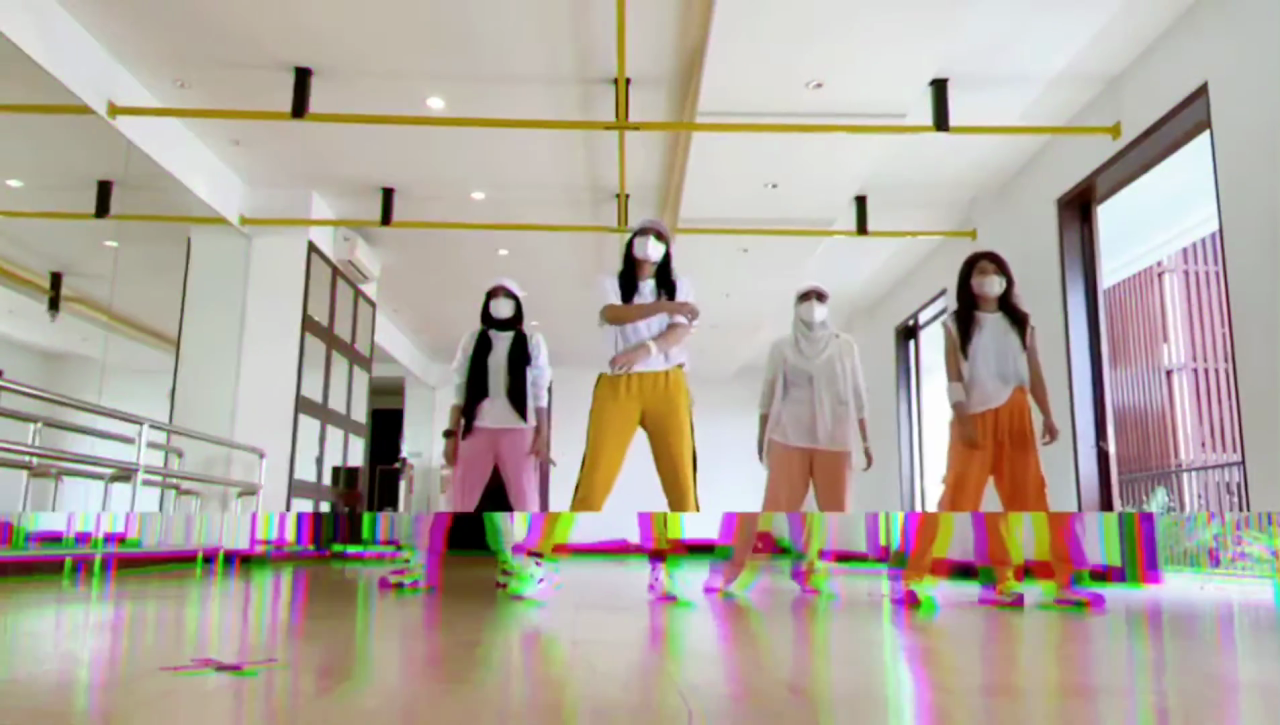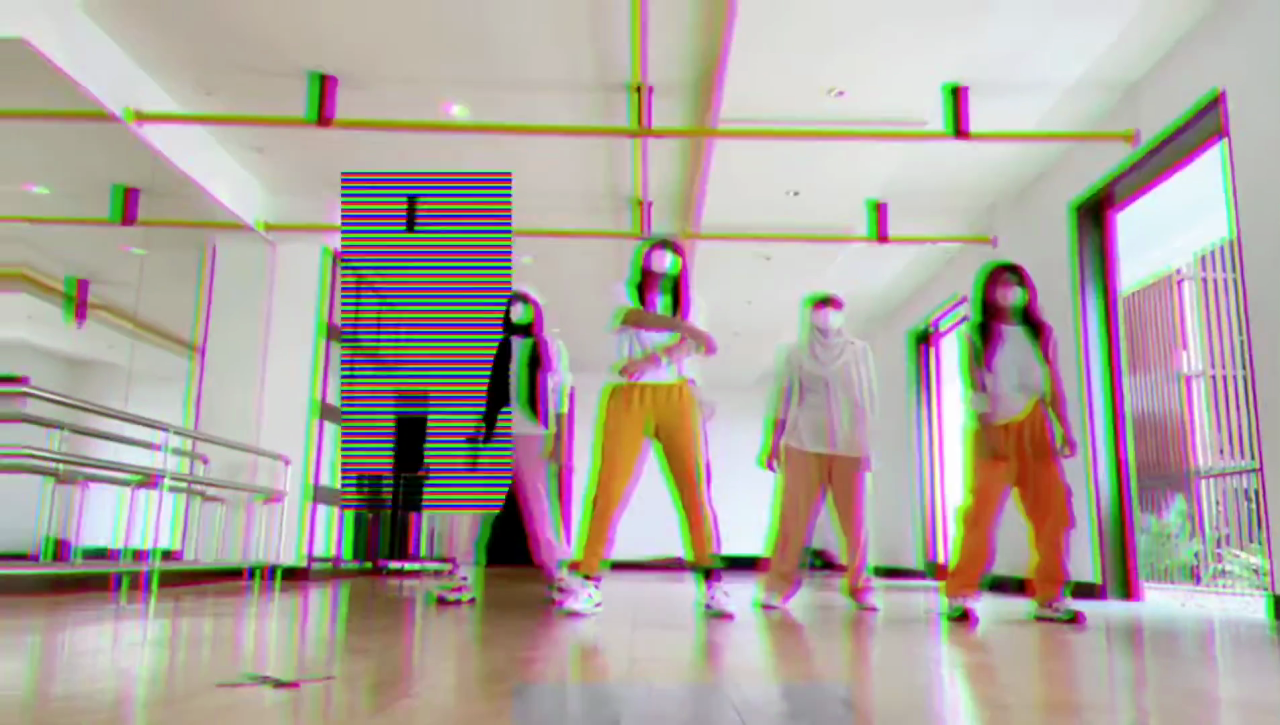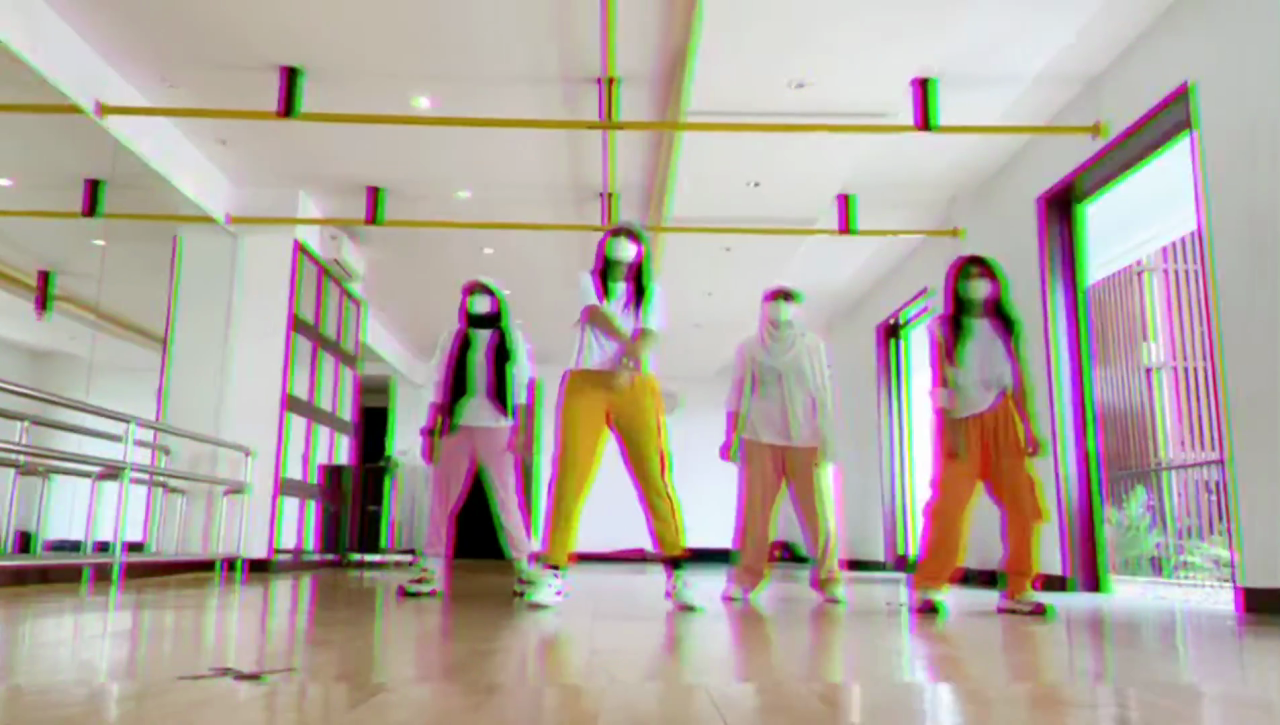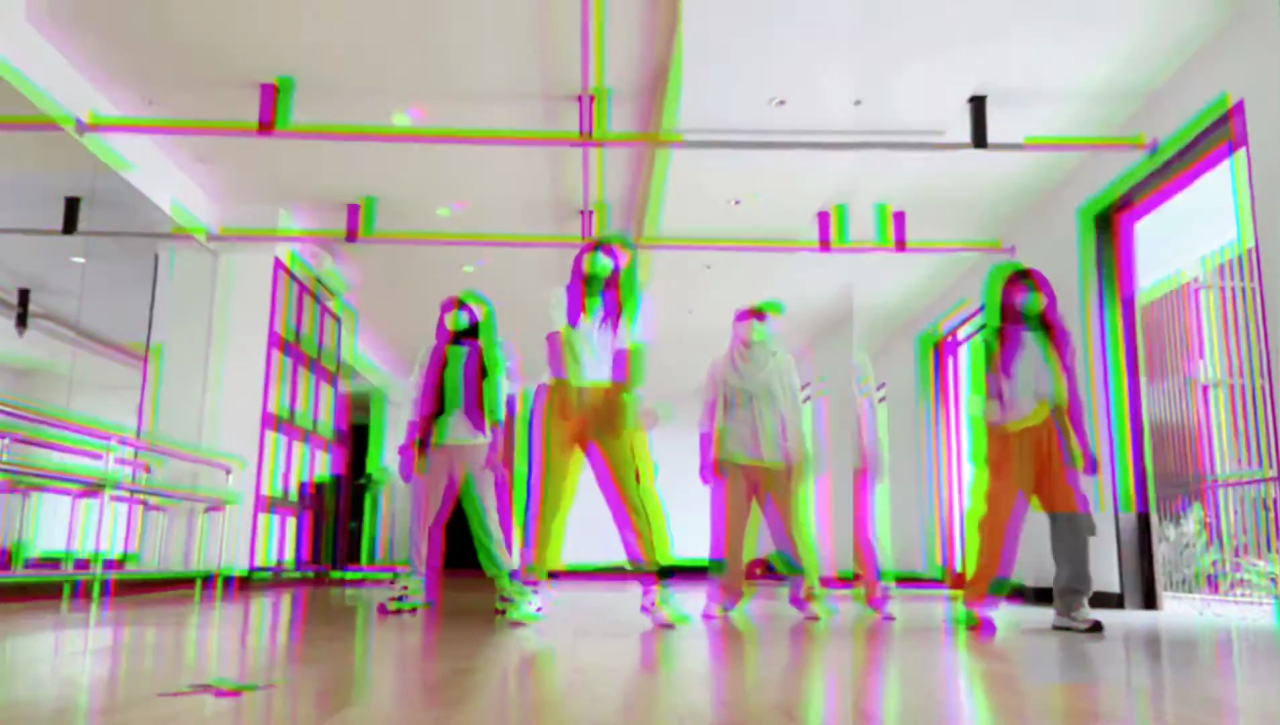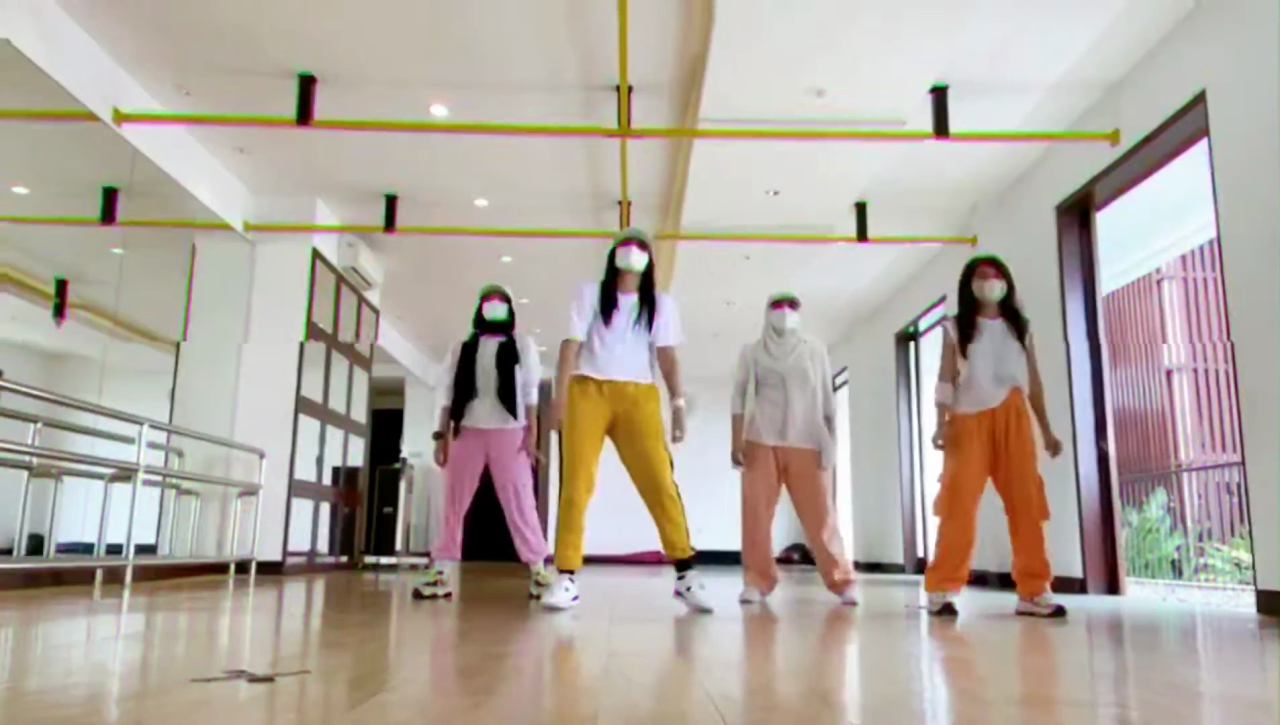
dt=0.1s
person 1, frame 1
left shoulder: (678, 285)
right shoulder: (611, 281)
left elbow: (682, 332)
right elbow: (612, 316)
left wrist: (649, 346)
right wrist: (667, 307)
left hip: (665, 385)
right hip: (616, 384)
left knee: (679, 478)
right knee: (595, 476)
left ankle: (664, 571)
right ankle: (543, 560)
person 1, frame 2
left shoulder: (687, 297)
right shoulder: (624, 293)
left elbow: (692, 348)
right elbow: (632, 318)
left wrist: (650, 358)
right wrist: (686, 329)
left hip: (676, 397)
right hip: (628, 398)
left knee: (694, 491)
right knee: (609, 490)
left ankle: (713, 585)
right ankle: (588, 583)
person 1, frame 3
left shoulder: (650, 290)
right shoulder: (586, 281)
left elbow: (647, 337)
right elbow: (594, 314)
left wrist: (629, 365)
right wrist: (626, 341)
left hip: (635, 385)
right hip: (585, 384)
left knee: (655, 479)
right knee: (570, 480)
left ankle: (676, 575)
right ankle: (554, 574)
person 1, frame 4
left shoulder: (627, 302)
right shoulder: (562, 297)
left elbow: (631, 353)
right elbow: (558, 341)
left wrist: (630, 400)
right wrist: (573, 387)
left hip: (611, 400)
right hip: (564, 397)
left knee: (630, 492)
right knee: (552, 492)
left ankle: (655, 591)
right ankle: (536, 586)
person 1, frame 5
left shoulder: (660, 302)
right shoulder: (591, 293)
left elbow: (667, 355)
right elbow: (572, 343)
left wrist: (678, 404)
right wrist: (558, 396)
left hip: (638, 396)
right hip: (587, 393)
left knee: (660, 483)
right knee: (576, 484)
left ankle: (686, 576)
right ankle: (567, 579)
person 2, frame 1
left shoulder: (1020, 322)
right shoulder: (956, 325)
left elbow: (1034, 373)
right elbow: (954, 376)
left wrist: (1047, 415)
right wrist: (965, 419)
left hip: (1014, 414)
right hip: (974, 416)
left knee: (1028, 499)
right knee: (960, 498)
left ankle: (1010, 584)
right ankle: (926, 579)
person 2, frame 2
left shoulder: (1042, 334)
right shoulder: (978, 335)
left elbow: (1054, 385)
right elbow: (976, 387)
left wrist: (1065, 428)
right wrist: (987, 431)
left hip: (1035, 426)
right hip: (996, 428)
left knee: (1053, 510)
right knee: (984, 509)
left ankle: (1050, 597)
right ankle: (960, 593)
person 2, frame 3
left shoulder: (1006, 328)
right shoulder: (944, 328)
left elbow: (1018, 381)
right elbow: (940, 382)
left wrist: (1029, 428)
right wrist: (948, 428)
left hip: (1001, 421)
right hip: (960, 421)
left knee: (1021, 504)
right knee: (949, 504)
left ankle: (1016, 590)
right ankle: (926, 586)
person 2, frame 4
left shoulder: (1059, 340)
right shoulder: (997, 340)
left elbow: (1071, 395)
right elbow: (990, 394)
left wrist: (1084, 445)
right wrist: (991, 439)
left hip: (1053, 435)
right hip: (1012, 436)
left knee: (1072, 518)
right knee: (998, 517)
left ankle: (1070, 605)
right ankle: (977, 602)
person 2, frame 5
left shoulder: (1020, 327)
right shoulder: (956, 328)
left elbow: (1033, 380)
right elbow: (947, 379)
left wrist: (1046, 429)
right wrist: (942, 423)
left hip: (1013, 417)
right hip: (969, 418)
left knee: (1026, 500)
right knee: (960, 501)
left ankle: (1033, 590)
right ankle: (943, 588)
person 3, frame 1
left shoulder: (531, 342)
right shoulder: (473, 341)
left elbow: (539, 393)
right elbow: (460, 389)
left wrist: (542, 436)
right wrist: (451, 432)
left hip: (515, 430)
right hip: (476, 429)
left knee: (522, 500)
right knee: (458, 497)
left ankle: (514, 566)
right ankle: (428, 562)
person 3, frame 2
left shoulder: (549, 348)
right shoulder: (496, 347)
left elbow: (559, 398)
right elbow: (484, 396)
left wrist: (560, 440)
right wrist: (473, 439)
left hip: (535, 437)
right hip: (500, 436)
left knee: (540, 511)
left ankle: (558, 579)
right ankle: (464, 578)
person 3, frame 3
left shoulder: (511, 340)
right shoulder: (454, 339)
left elbow: (519, 390)
right elbow: (441, 387)
left wrist: (521, 431)
right wrist: (430, 432)
left hip: (495, 429)
right hip: (457, 428)
left knee: (504, 501)
right knee: (443, 501)
left ankle: (522, 569)
right ankle: (431, 570)
person 3, frame 4
left shoulder: (488, 355)
right shoulder: (434, 355)
left elbow: (498, 405)
right elbow: (420, 404)
left wrist: (498, 448)
right wrist: (410, 448)
left hip: (475, 445)
right hip: (437, 444)
left knee: (484, 516)
right knee: (423, 517)
left ankle: (507, 588)
right ankle: (414, 588)
person 3, frame 5
left shoulder: (522, 344)
right shoulder: (466, 344)
left elbow: (530, 392)
right elbow: (450, 392)
left wrist: (532, 433)
right wrist: (441, 434)
left hip: (508, 430)
right hip: (467, 430)
left knee: (519, 501)
right knee: (455, 502)
left ankle: (538, 571)
right ankle: (442, 573)
person 4, frame 1
left shoulder: (844, 345)
right shoulder: (781, 348)
left elbow: (856, 395)
right elbow: (768, 394)
left wrist: (864, 441)
right wrist: (761, 437)
left hip: (831, 440)
right hip: (786, 438)
left knee: (833, 511)
right knee: (776, 505)
left ankle: (821, 575)
right ankle: (734, 569)
person 4, frame 2
left shoulder: (858, 351)
right shoulder: (795, 353)
left elbow: (869, 401)
right elbow: (783, 401)
left wrist: (872, 448)
right wrist: (774, 443)
left hip: (849, 447)
right hip: (803, 445)
left knee: (854, 520)
right knee: (793, 517)
left ankle: (860, 588)
right ankle: (778, 585)
person 4, frame 3
left shoulder: (812, 344)
right shoulder: (749, 347)
left elbow: (823, 393)
right elbow: (736, 394)
left wrist: (826, 437)
right wrist: (729, 436)
left hip: (803, 439)
right hip: (759, 438)
left knee: (814, 509)
right knee: (754, 509)
left ankle: (826, 578)
right ankle: (743, 578)
person 4, frame 4
left shoulder: (784, 363)
right shoulder: (722, 367)
left elbow: (795, 412)
right elbow: (709, 415)
left wrist: (801, 455)
right wrist: (707, 456)
left hip: (775, 458)
right hip: (733, 457)
left knee: (790, 527)
right knee: (728, 528)
left ankle: (807, 595)
right ankle: (722, 596)
person 4, frame 5
left shoulder: (814, 350)
right shoulder: (752, 352)
left elbow: (826, 398)
right elbow: (739, 398)
left wrist: (829, 440)
right wrist: (736, 439)
left hip: (805, 441)
right hip: (761, 440)
left knee: (818, 512)
right knee: (757, 511)
left ankle: (840, 580)
right ankle: (757, 581)
